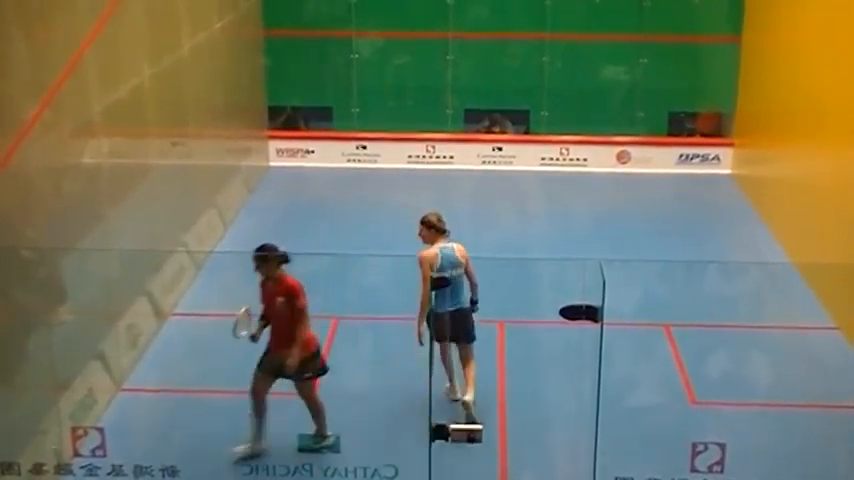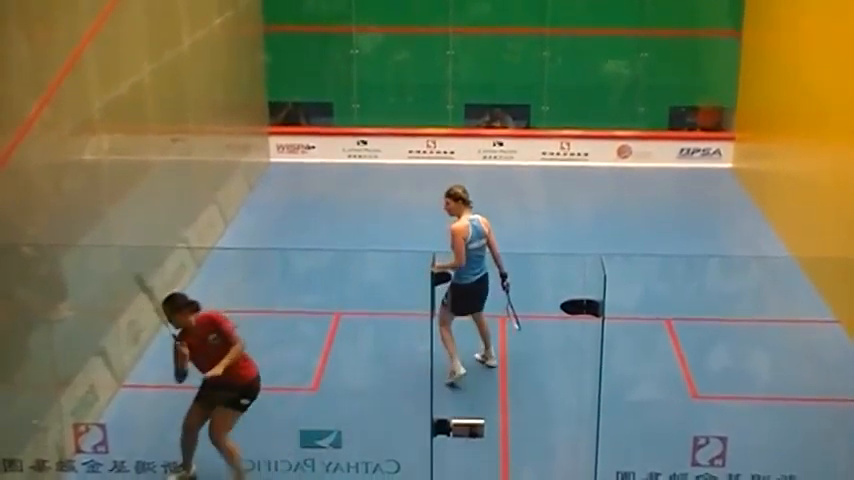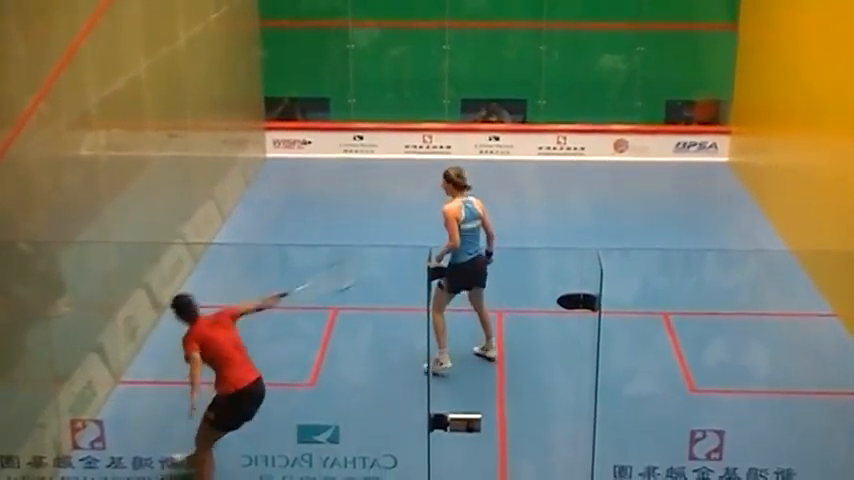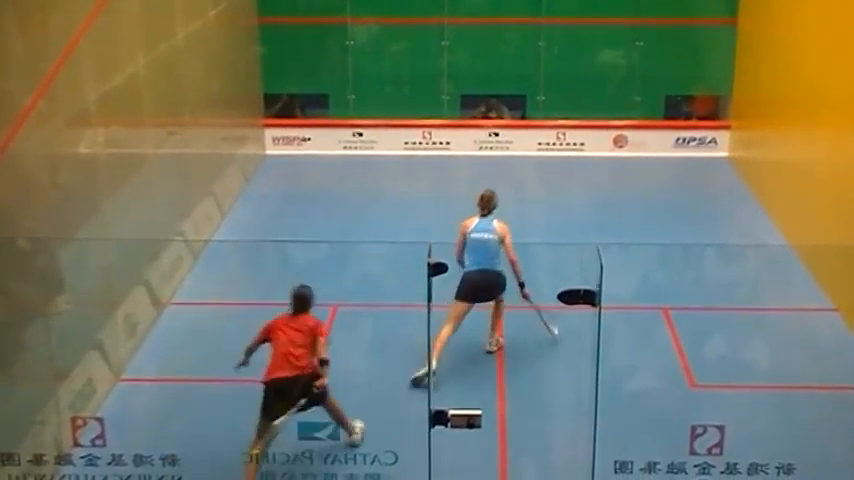
dt=0.4s
person 1, frame 1
left shoulder: (426, 256)
right shoulder: (460, 250)
left elbow: (426, 293)
right elbow: (473, 282)
left wrist: (420, 323)
right wrist: (473, 301)
left hip: (440, 315)
right hip: (463, 313)
left knee: (445, 350)
right knee: (468, 360)
left ankle: (453, 389)
right ankle: (468, 395)
person 1, frame 2
left shoulder: (457, 228)
right shoulder: (483, 222)
left elbow: (459, 263)
right elbow: (495, 253)
left wrist: (440, 267)
right wrist: (503, 275)
left hip: (463, 285)
right hip: (482, 281)
left knee: (444, 324)
right knee: (478, 317)
left ankle: (456, 367)
right ankle: (489, 355)
person 1, frame 3
left shoulder: (449, 209)
right shoulder: (478, 204)
left elbow: (454, 244)
right elbow: (491, 234)
left wrist: (439, 257)
right wrist: (489, 253)
left hip: (460, 267)
right hip: (479, 263)
left knee: (436, 309)
right knee: (478, 305)
left ankle: (443, 359)
right ankle: (489, 348)
person 1, frame 4
left shoulder: (467, 224)
right shoulder: (501, 227)
left elbow: (459, 257)
right elbow: (512, 259)
right wrist: (521, 285)
left hip: (471, 278)
right hip: (494, 278)
left knee: (450, 324)
right knee: (499, 299)
left ankle: (431, 365)
right ankle: (494, 340)
person 2, frame 1
left shoulder: (292, 286)
right shoulder: (266, 284)
left elbow: (304, 322)
left wrist: (294, 353)
right wrist: (259, 329)
left hip: (302, 351)
right hip: (276, 349)
left knee: (307, 396)
right knee: (256, 393)
left ankle: (323, 434)
right ankle: (257, 443)
person 2, frame 2
left shoulder: (213, 320)
right shoulder: (182, 341)
left elbow: (238, 345)
right elbow: (180, 377)
left wrist: (220, 366)
right wrist: (182, 361)
left hip: (244, 380)
right hip: (217, 382)
left knee: (217, 435)
right knee: (189, 427)
person 2, frame 3
left shoulder: (191, 337)
right shoulder: (222, 317)
left elbow: (196, 367)
right elbow: (248, 308)
left wrist: (194, 398)
right wrist: (266, 303)
left hip: (234, 394)
right hip: (256, 386)
left knee: (203, 443)
right knee: (211, 422)
right ankle: (194, 460)
person 2, frame 4
left shoulder: (275, 323)
right shoulder: (314, 324)
left elbow: (251, 347)
right elbow: (322, 351)
left wrist: (245, 360)
right wrist: (323, 376)
left hip: (275, 384)
right hip: (304, 378)
left knee: (261, 440)
right knee: (324, 398)
right ankle: (352, 431)
